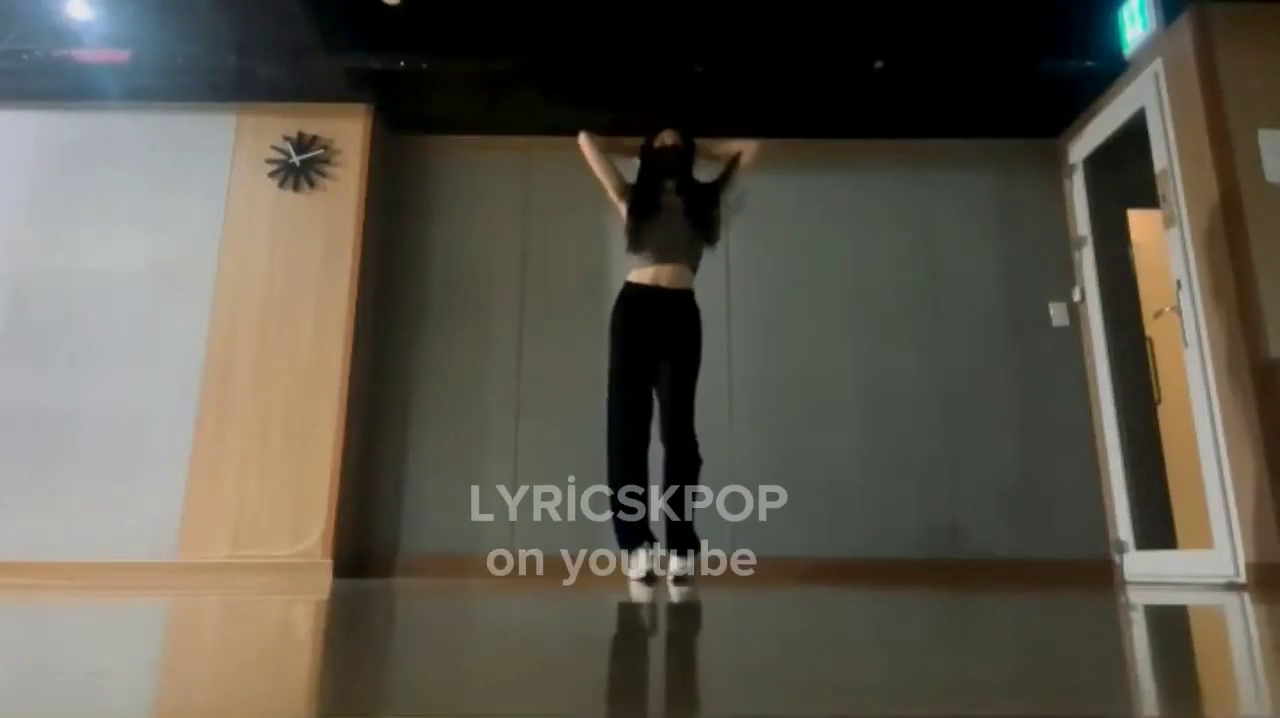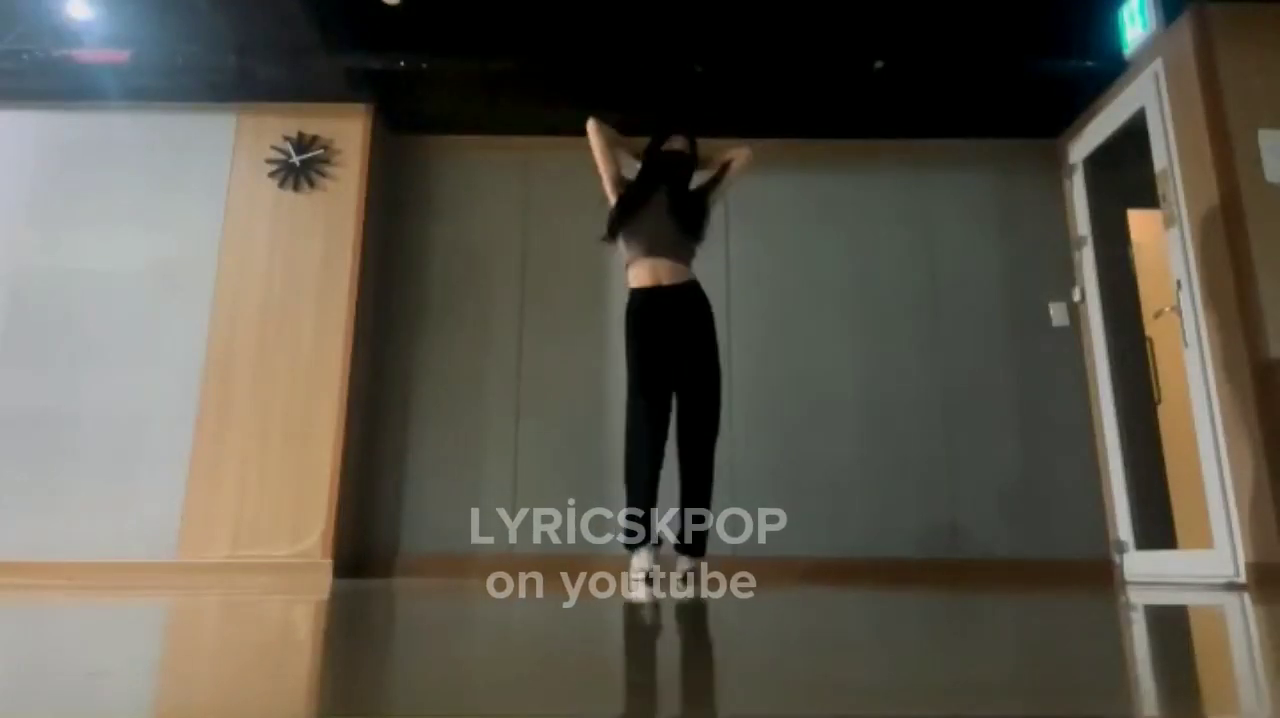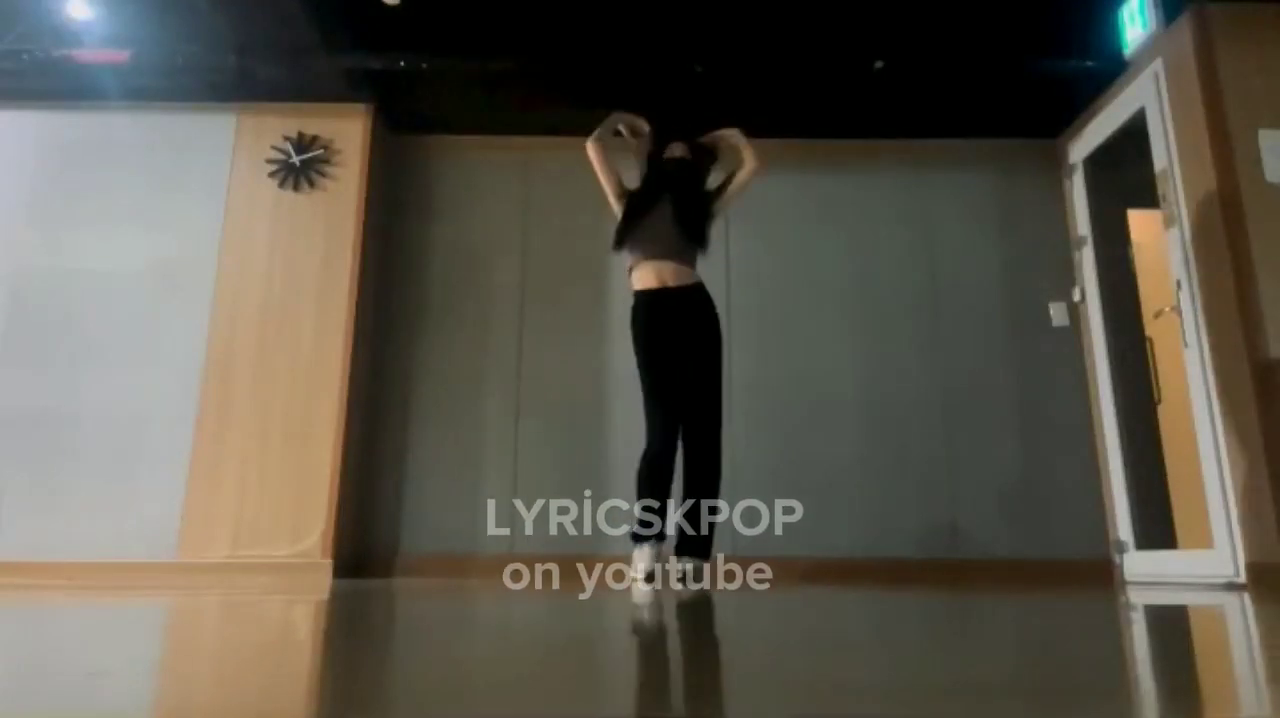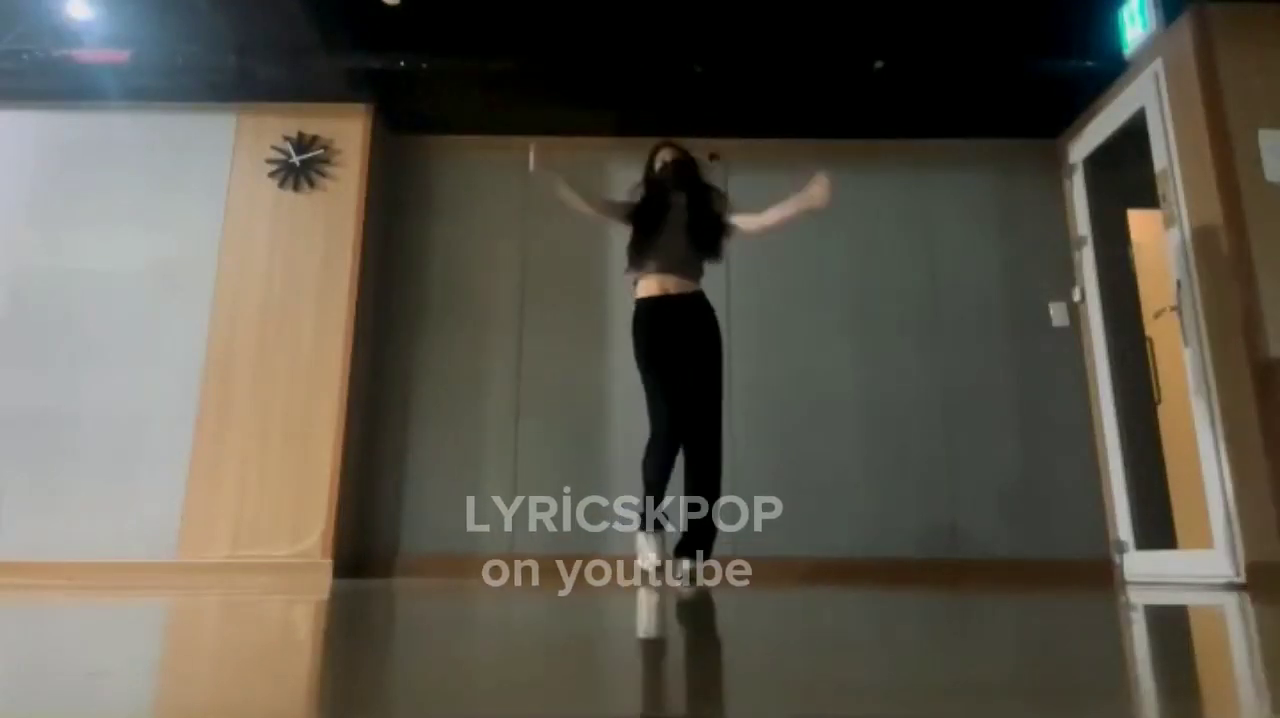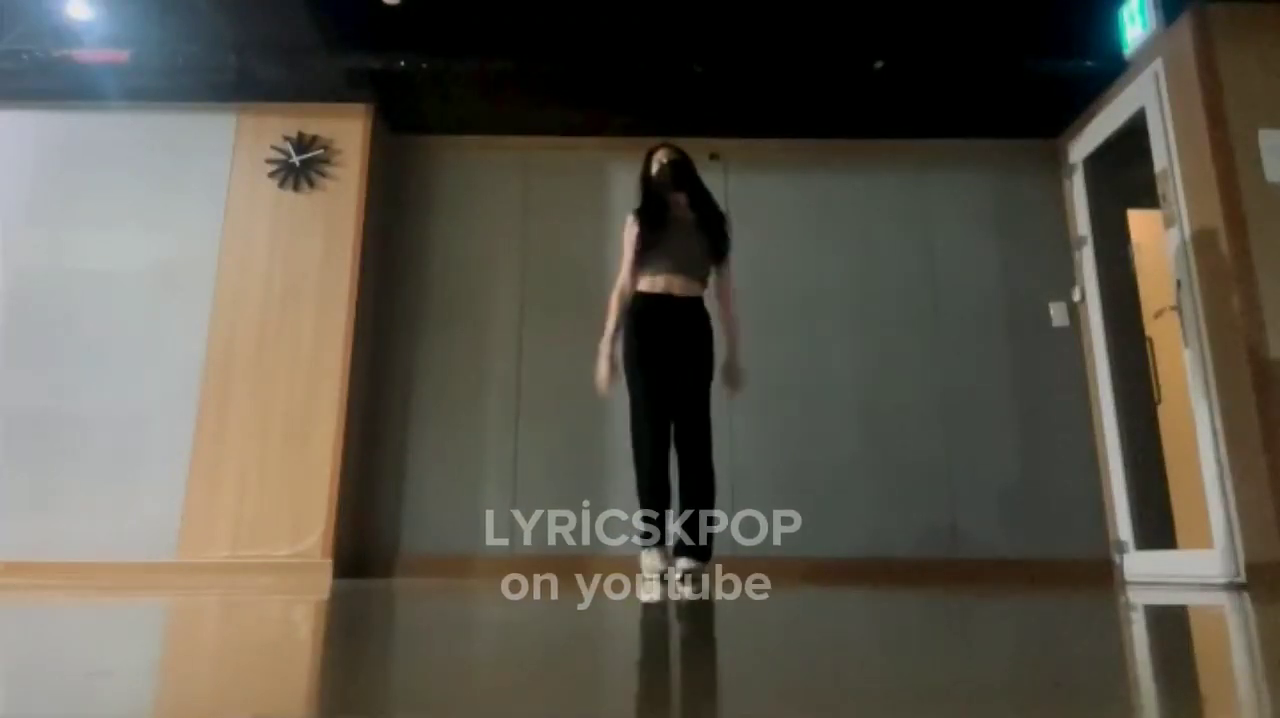
dt=0.2s
person 1, frame 1
left shoulder: (704, 198)
right shoulder: (632, 199)
left elbow: (749, 148)
right elbow: (586, 142)
left wrist: (699, 150)
right wrist: (641, 154)
left hip: (680, 312)
right hip: (634, 308)
left knee: (677, 423)
right knee: (627, 423)
left ankle: (680, 550)
right ankle: (637, 548)
person 1, frame 2
left shoulder: (695, 202)
right shoulder: (625, 196)
left elbow: (741, 157)
right elbow: (595, 129)
left wrist: (700, 162)
right wrist: (638, 154)
left hip: (690, 309)
right hip: (644, 311)
left knee: (698, 428)
right knee: (646, 425)
left ankle: (689, 552)
right ankle: (642, 548)
person 1, frame 3
left shoulder: (703, 206)
right shoulder: (630, 201)
left elbow: (749, 165)
right elbow: (595, 148)
left wrist: (723, 138)
right wrist: (624, 125)
left hip: (695, 313)
right hip: (650, 318)
left knee: (703, 431)
right knee: (664, 426)
left ankle: (691, 554)
right ankle: (648, 546)
person 1, frame 4
left shoulder: (708, 215)
right shoulder: (640, 212)
left elbow: (756, 222)
right elbow: (590, 205)
left wrist: (804, 200)
right wrist: (550, 178)
left hip: (697, 319)
right hip: (652, 319)
left knee: (704, 431)
right knee: (668, 424)
left ankle: (691, 548)
right ankle: (650, 526)
person 1, frame 5
left shoulder: (712, 220)
right shoulder: (641, 219)
left elbow: (723, 287)
right elbow: (625, 282)
left wrist: (733, 350)
right wrist: (607, 345)
left hip: (693, 324)
right hip: (649, 320)
left knee: (694, 433)
right knee: (651, 427)
left ankle: (691, 550)
right ankle: (653, 539)
